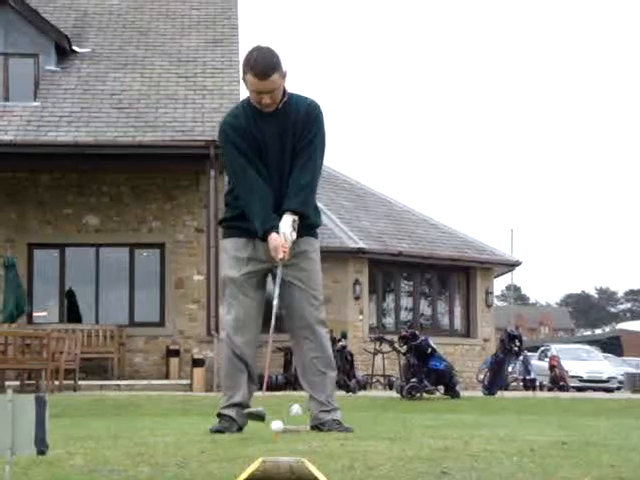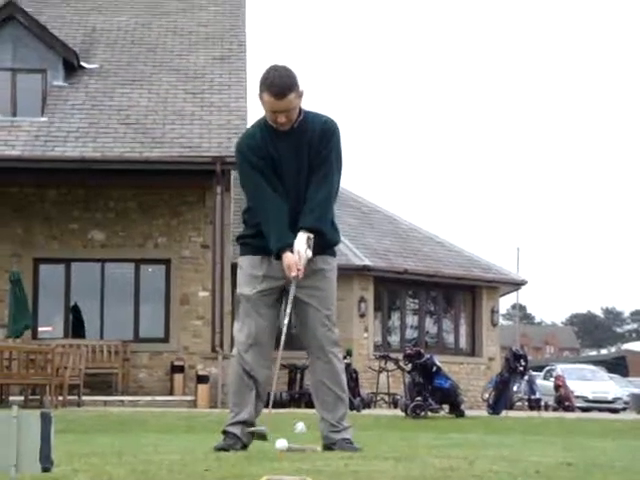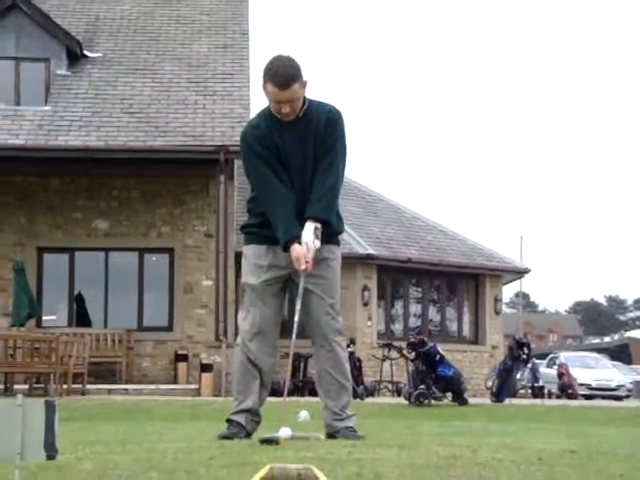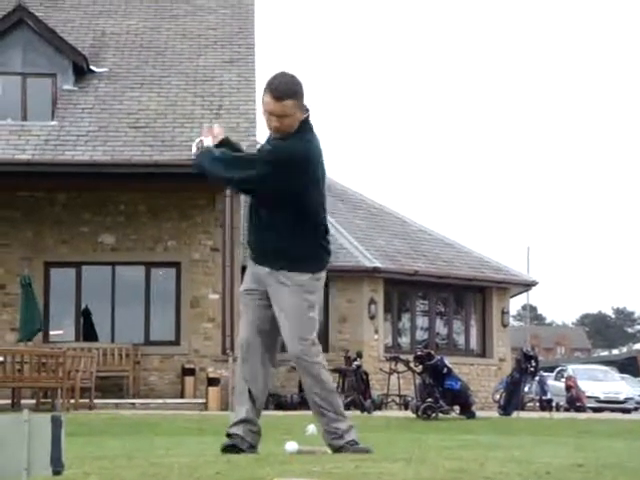
dt=0.7s
person 1, frame 1
left shoulder: (308, 113)
right shoulder: (233, 124)
left elbow: (307, 173)
right elbow: (247, 183)
left wrist: (290, 220)
right wrist: (268, 232)
left hip: (298, 233)
right hip: (245, 235)
left knee: (311, 325)
right knee: (238, 328)
left ankle: (325, 412)
right ankle: (234, 410)
person 1, frame 2
left shoulder: (325, 130)
right shoulder: (250, 143)
left elbow: (324, 190)
right elbow: (265, 201)
left wrist: (304, 237)
right wrist: (284, 250)
left hip: (315, 251)
right hip: (262, 253)
left knee: (324, 343)
right knee: (250, 343)
left ankle: (336, 432)
right ankle: (239, 428)
person 1, frame 3
left shoulder: (329, 120)
right shoulder: (255, 133)
left elbow: (329, 180)
right elbow: (272, 192)
left wrist: (312, 227)
right wrist: (291, 240)
left hip: (320, 241)
right hip: (267, 242)
left knee: (328, 332)
right knee: (254, 332)
left ankle: (340, 419)
right ankle: (243, 416)
person 1, frame 4
left shoulder: (295, 152)
right shoulder: (281, 138)
left elbow: (236, 173)
right elbow: (245, 169)
left wrist: (204, 152)
right wrist: (223, 144)
left hip: (297, 269)
right hip: (262, 263)
left knee: (303, 350)
right knee: (250, 347)
left ankle: (341, 434)
right ankle: (244, 431)
